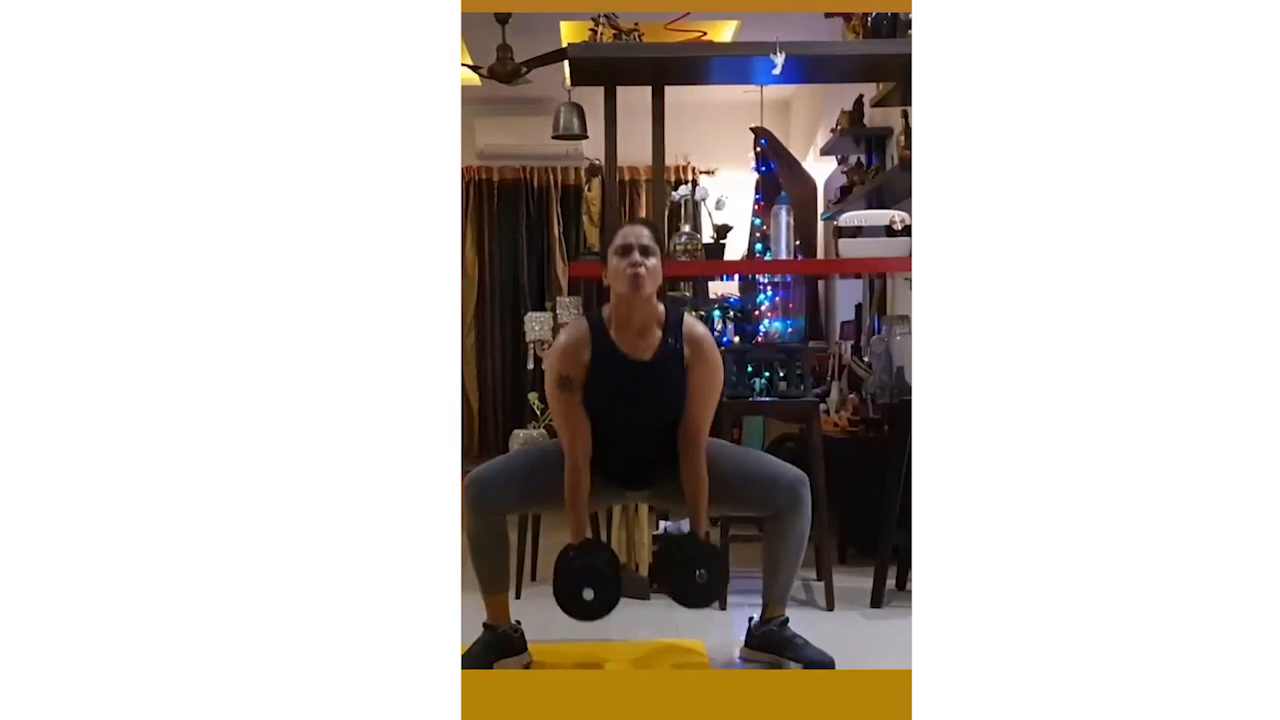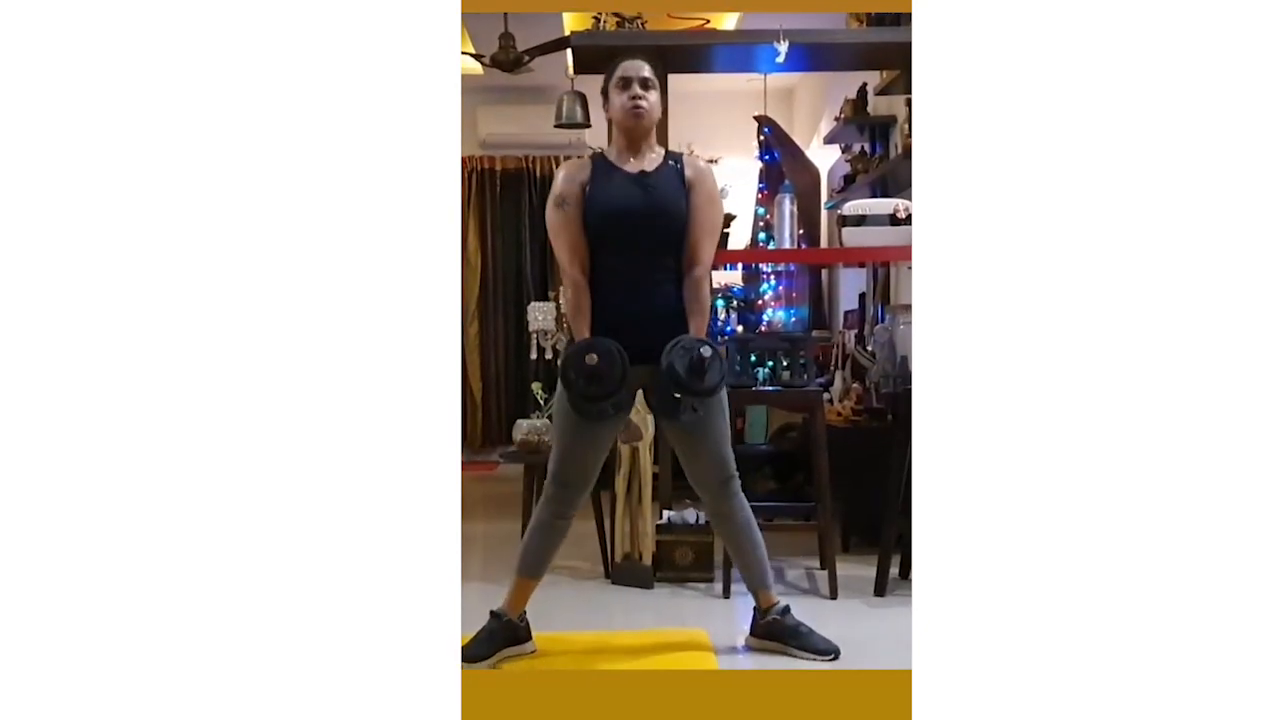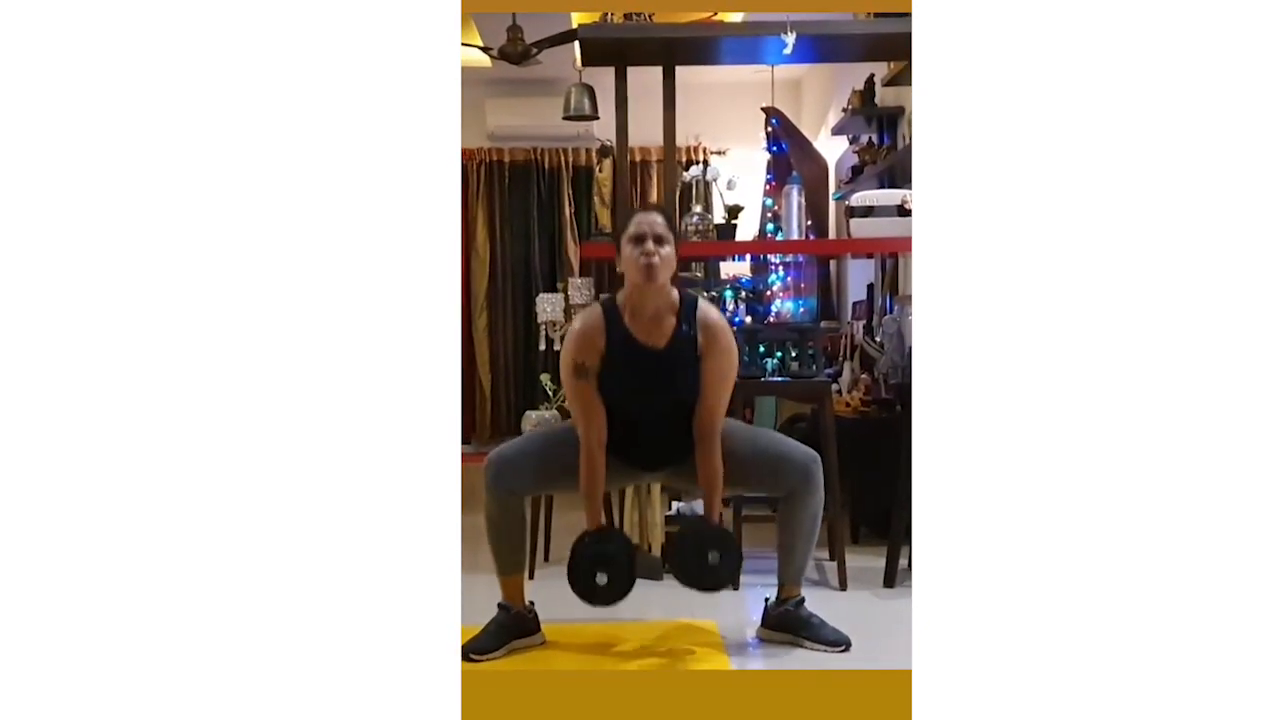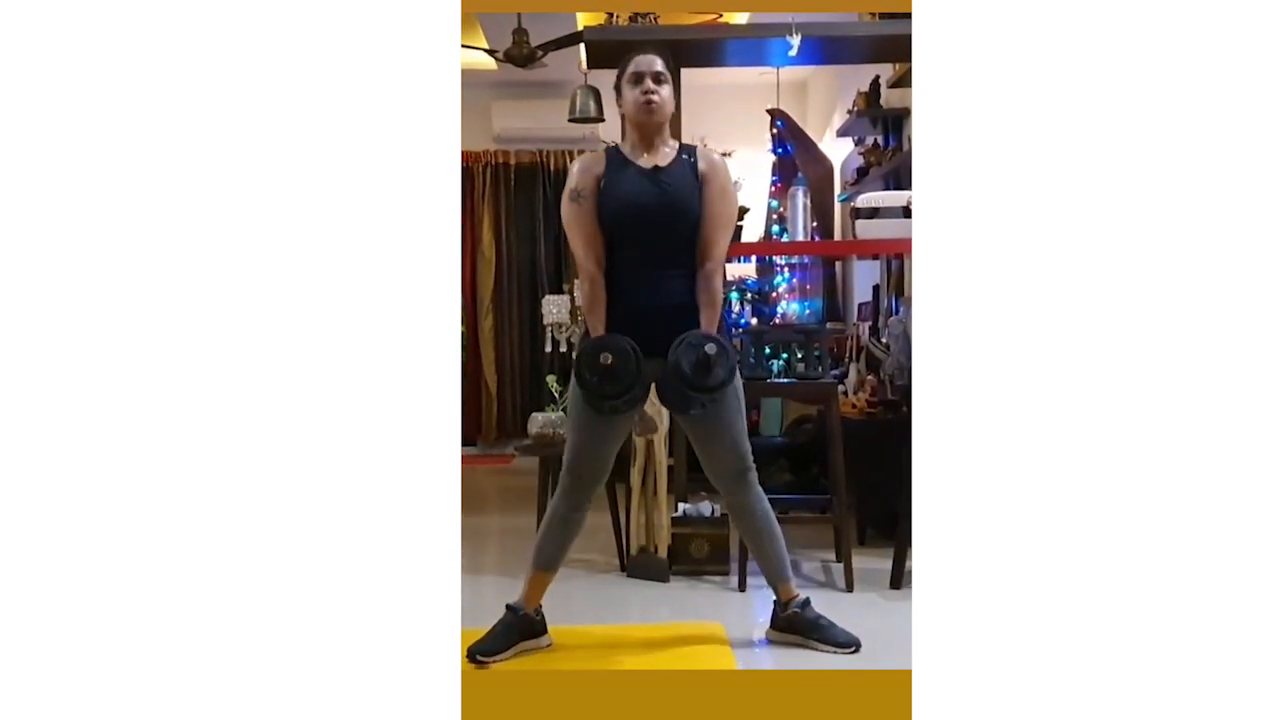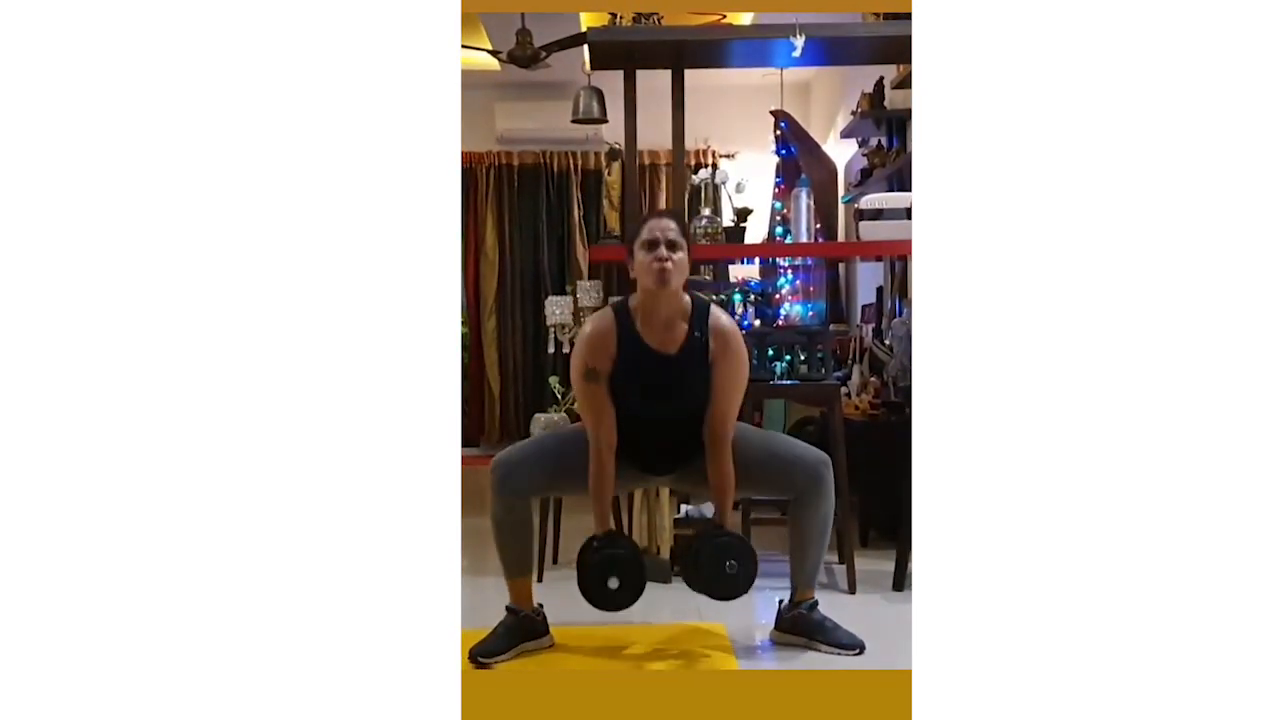
dt=1s
person 1, frame 1
left shoulder: (695, 340)
right shoulder: (575, 345)
left elbow: (693, 445)
right elbow: (576, 454)
left wrist: (699, 535)
right wrist: (579, 541)
left hip: (670, 466)
right hip: (599, 468)
left knee: (792, 490)
right knee: (481, 491)
left ankle: (770, 627)
right ankle: (501, 633)
person 1, frame 2
left shoulder: (693, 174)
right shoulder: (576, 177)
left elbow: (698, 270)
right elbow: (574, 275)
left hip: (676, 349)
left knee: (721, 483)
right knee: (563, 488)
left ankle: (771, 616)
right ankle: (510, 621)
person 1, frame 3
left shoulder: (709, 326)
right shoulder: (590, 331)
left elbow: (708, 434)
right elbow: (592, 443)
left wrist: (713, 522)
right wrist: (595, 529)
left hip: (685, 449)
right hip: (617, 450)
left knee: (805, 470)
right knee: (502, 473)
left ankle: (786, 609)
right ankle: (516, 616)
person 1, frame 4
left shoulder: (707, 167)
right shoulder: (591, 171)
left elbow: (711, 264)
right elbow: (590, 269)
left wrist: (707, 342)
right wrist: (599, 347)
left hip: (690, 340)
right hip: (618, 342)
left knee: (737, 476)
right knee: (578, 482)
left ankle: (792, 610)
right ankle: (525, 616)
person 1, frame 5
left shoulder: (720, 332)
right shoulder: (600, 335)
left elbow: (719, 439)
right elbow: (602, 447)
left wrist: (723, 527)
right wrist: (602, 533)
left hip: (694, 452)
right hip: (626, 453)
left knee: (815, 473)
right knee: (507, 476)
left ankle: (799, 611)
right ankle: (524, 618)
